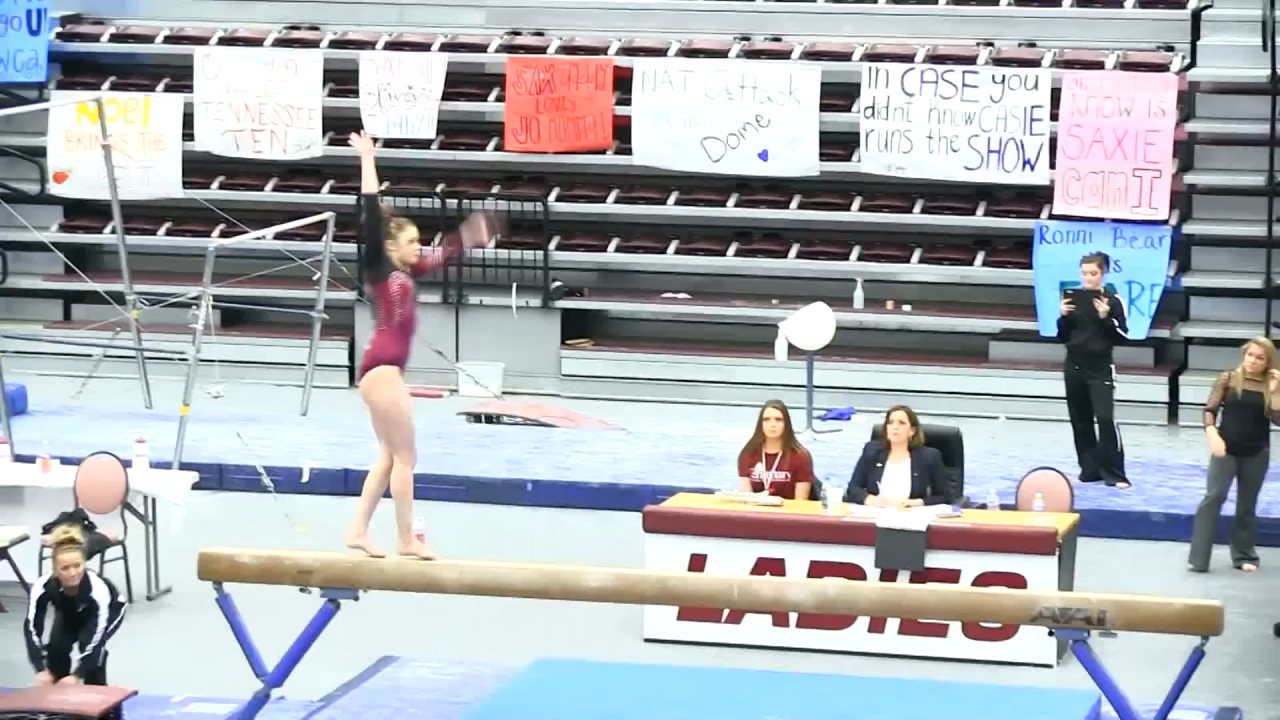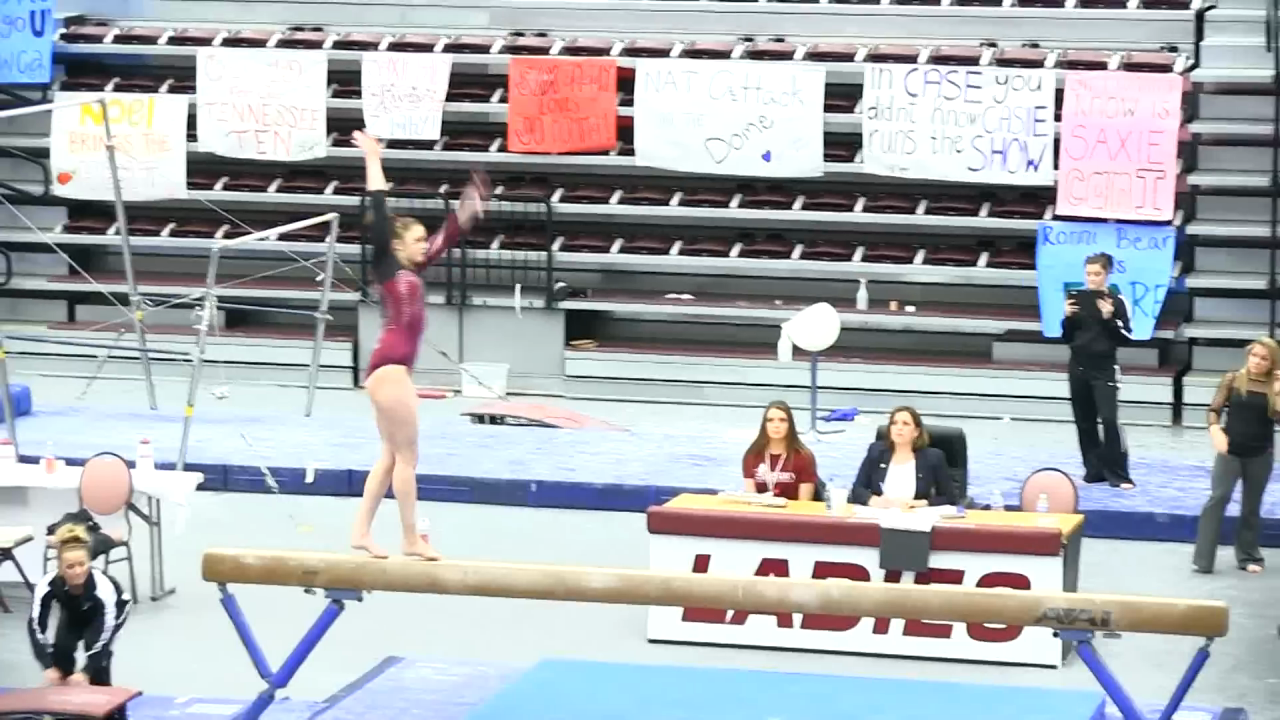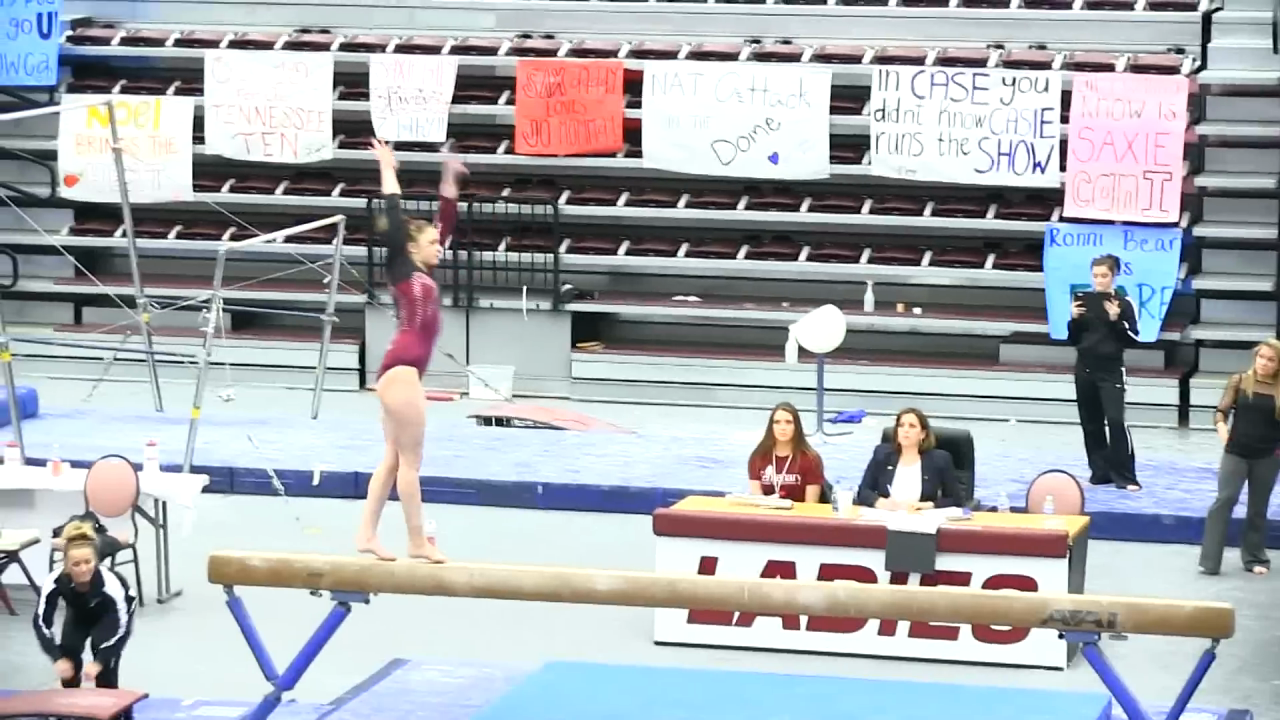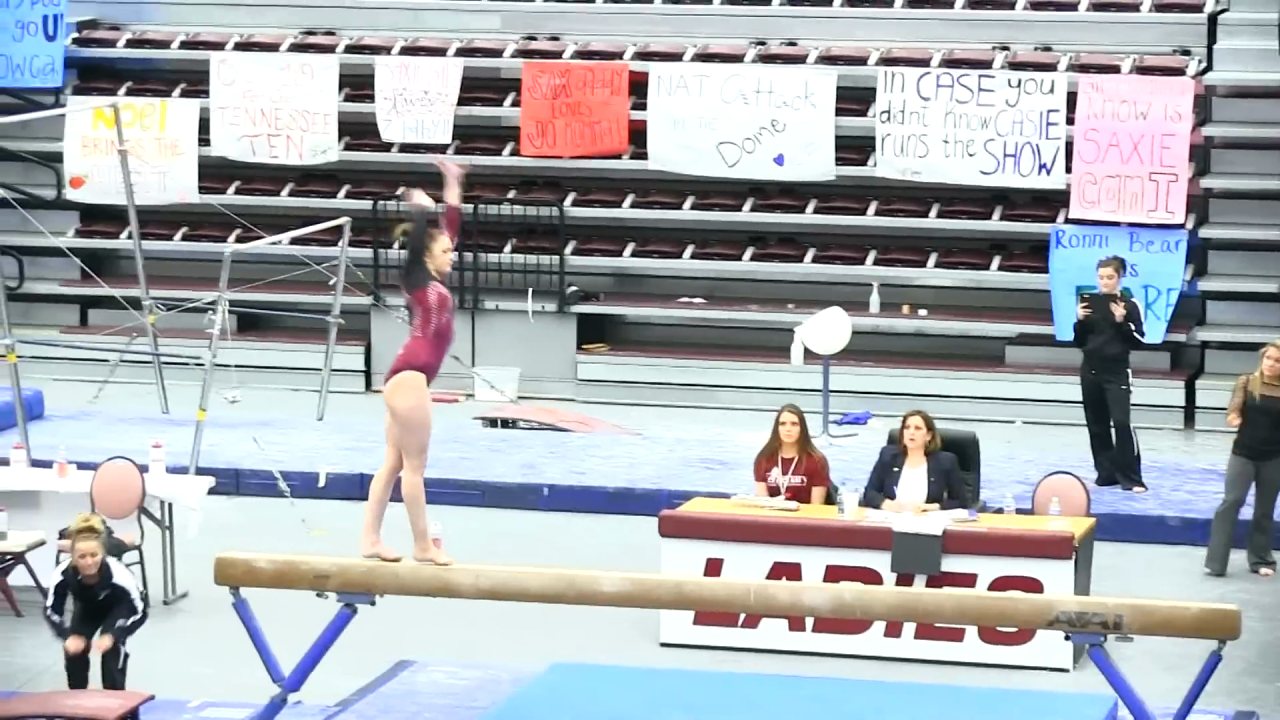
dt=0.1s
person 1, frame 1
left shoulder: (404, 272)
right shoulder: (378, 268)
left elbow: (441, 255)
right elbow: (370, 215)
left wrist: (473, 235)
right wrist: (368, 163)
left hip: (389, 370)
right hip: (381, 370)
left knee: (390, 457)
right knee: (404, 456)
left ankle: (359, 532)
right ankle: (407, 540)
person 1, frame 2
left shoulder: (410, 271)
right shoulder: (386, 267)
left elbow: (444, 238)
right elbow: (378, 212)
left wrist: (470, 204)
right wrist: (373, 161)
left hip: (395, 369)
right hip: (388, 369)
left knee: (391, 456)
right knee: (406, 455)
left ankle: (361, 533)
right ankle: (411, 540)
person 1, frame 3
left shoulder: (422, 274)
right shoulder: (401, 269)
left elbow: (444, 218)
right elbow: (394, 217)
left wrist: (452, 177)
right wrist: (387, 171)
left hip: (404, 372)
right hip: (401, 372)
left knee: (395, 459)
right knee: (410, 461)
left ankle: (367, 536)
right ankle: (418, 542)
person 1, frame 4
left shoulder: (434, 280)
right shoulder: (416, 277)
left elbow: (449, 228)
right elbow: (419, 231)
left wrist: (453, 183)
right wrist: (421, 202)
left hip: (412, 378)
right hip: (409, 377)
left knee: (394, 463)
right knee: (414, 465)
left ankle: (371, 540)
right ankle: (422, 545)
person 2, frame 1
left shoulder: (1112, 301)
right shoulder: (1073, 299)
left elbow: (1122, 336)
right elbow: (1063, 337)
left wrist: (1105, 318)
right wrist: (1063, 317)
left hip: (1100, 368)
right hip: (1074, 367)
left knee: (1105, 418)
right knee: (1080, 420)
left ankle: (1114, 473)
right ankle: (1090, 468)
person 2, frame 2
left shoulder: (1116, 301)
right shoulder: (1077, 300)
left elbow: (1125, 337)
right elbow: (1067, 338)
left wrist: (1108, 319)
right wrist: (1067, 318)
left hip: (1104, 369)
right hip: (1078, 367)
left knee: (1109, 419)
right knee: (1084, 421)
left ankle: (1118, 474)
right ankle: (1095, 469)
person 2, frame 3
left shoulder: (1123, 304)
right shoulder: (1084, 301)
left elbow: (1132, 338)
right elbow: (1074, 340)
left wrist: (1115, 320)
right wrist: (1074, 319)
left hip: (1111, 371)
right hip: (1085, 369)
left knee: (1116, 421)
right knee: (1091, 423)
left ankle: (1125, 476)
right ankle: (1101, 471)
person 2, frame 4
left shoulder: (1129, 305)
right shoulder: (1090, 303)
left elbow: (1138, 341)
right elbow: (1079, 342)
left wrist: (1121, 322)
right wrist: (1080, 321)
left hip: (1117, 372)
right hip: (1091, 371)
left knee: (1122, 423)
right knee: (1097, 424)
left ankle: (1131, 477)
right ankle: (1106, 472)
person 3, frame 1
right shoulder: (1228, 378)
right elbow: (1210, 409)
right wrist: (1212, 433)
left hip: (1256, 454)
right hip: (1226, 450)
left knee: (1247, 505)
right knee: (1213, 498)
left ankle: (1244, 555)
right ankle: (1199, 558)
person 3, frame 2
right shoulder: (1232, 379)
right elbow: (1214, 409)
right wrist: (1215, 430)
left hip: (1260, 455)
right hip: (1231, 451)
left knee: (1252, 506)
right knee: (1218, 498)
left ankle: (1248, 556)
right ankle: (1203, 559)
person 3, frame 3
right shoulder: (1239, 381)
right elbow: (1221, 410)
right wrist: (1221, 425)
right hip: (1236, 451)
left knee: (1258, 508)
right knee: (1225, 500)
left ankle: (1255, 558)
right ankle: (1210, 560)
person 3, frame 4
right shoulder: (1246, 382)
right elbow: (1233, 411)
right wrist: (1233, 418)
right hip: (1243, 454)
right knee: (1231, 502)
left ankle: (1261, 560)
right ankle: (1216, 562)
person 4, frame 1
left shoulder: (97, 588)
right shoulder: (44, 588)
left elbow: (97, 638)
right elbow: (32, 627)
left wrist: (77, 675)
right wrist: (41, 668)
left hip: (103, 613)
right hip: (68, 615)
left knee: (92, 642)
right knee: (56, 648)
person 4, frame 2
left shoulder: (103, 587)
right shoulder: (48, 586)
left elbow: (105, 635)
right elbow: (36, 627)
left wrist: (85, 673)
right wrist: (49, 666)
left hip: (105, 614)
right hip: (73, 614)
left knee: (96, 644)
right knee: (61, 647)
person 4, frame 3
left shoulder: (109, 583)
right shoulder: (54, 583)
left elbow: (122, 629)
right elbow: (41, 623)
left wrist: (99, 663)
right wrist: (58, 658)
left hip: (110, 612)
right hip: (79, 611)
left knee: (104, 649)
right knee: (68, 648)
person 4, frame 4
left shoulder: (118, 574)
right shoulder: (62, 575)
left elbow: (138, 613)
right elbow: (52, 612)
left wrist: (112, 636)
right wrist: (68, 637)
left hip: (119, 606)
right hip: (86, 606)
left knee: (113, 644)
right knee: (75, 647)
